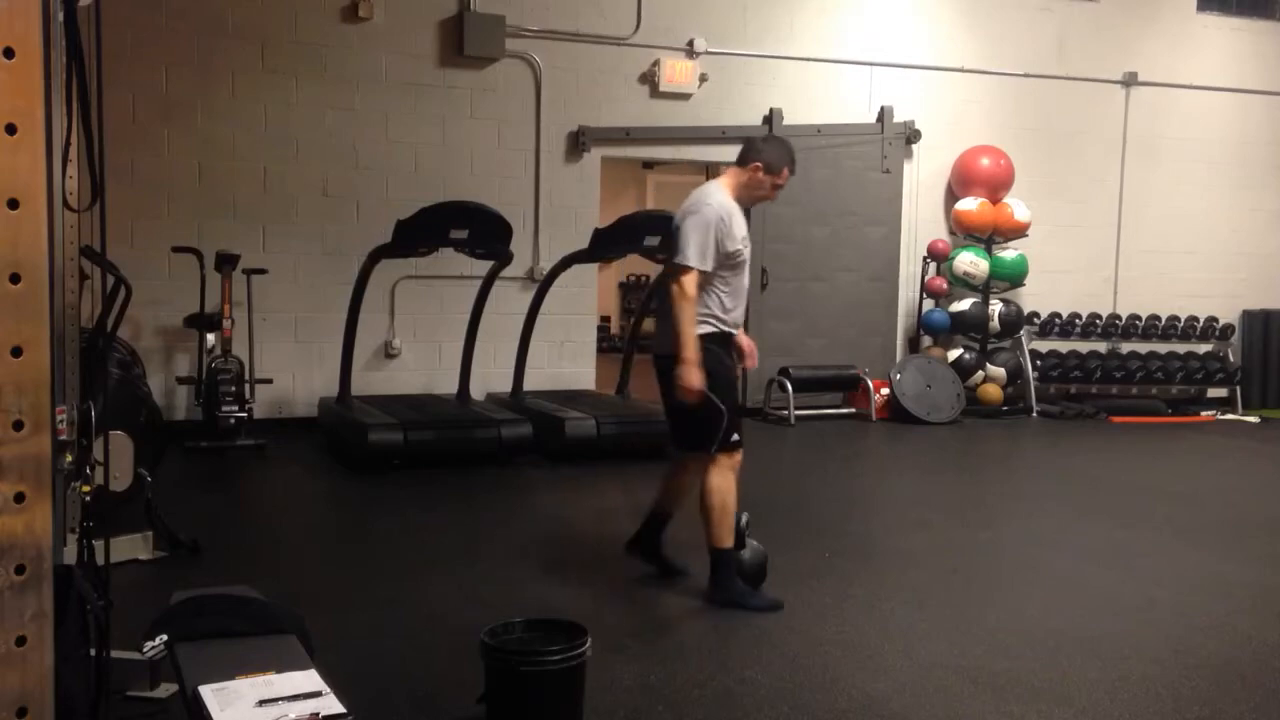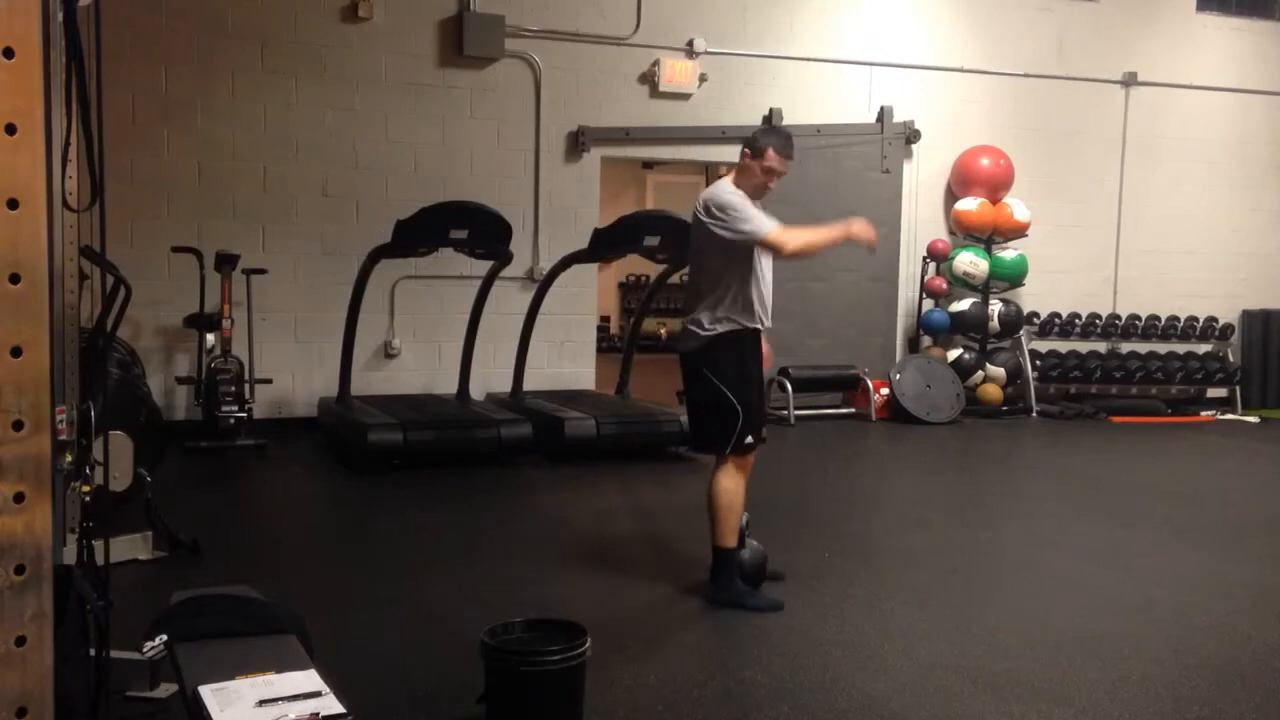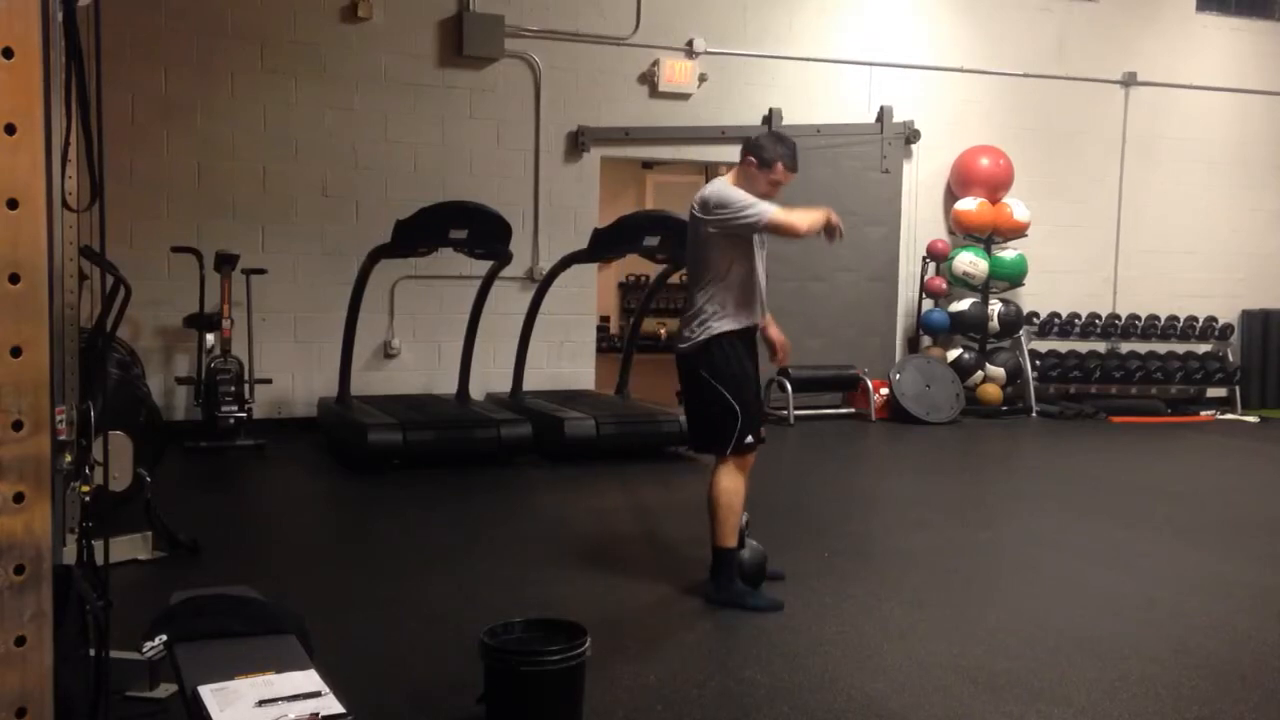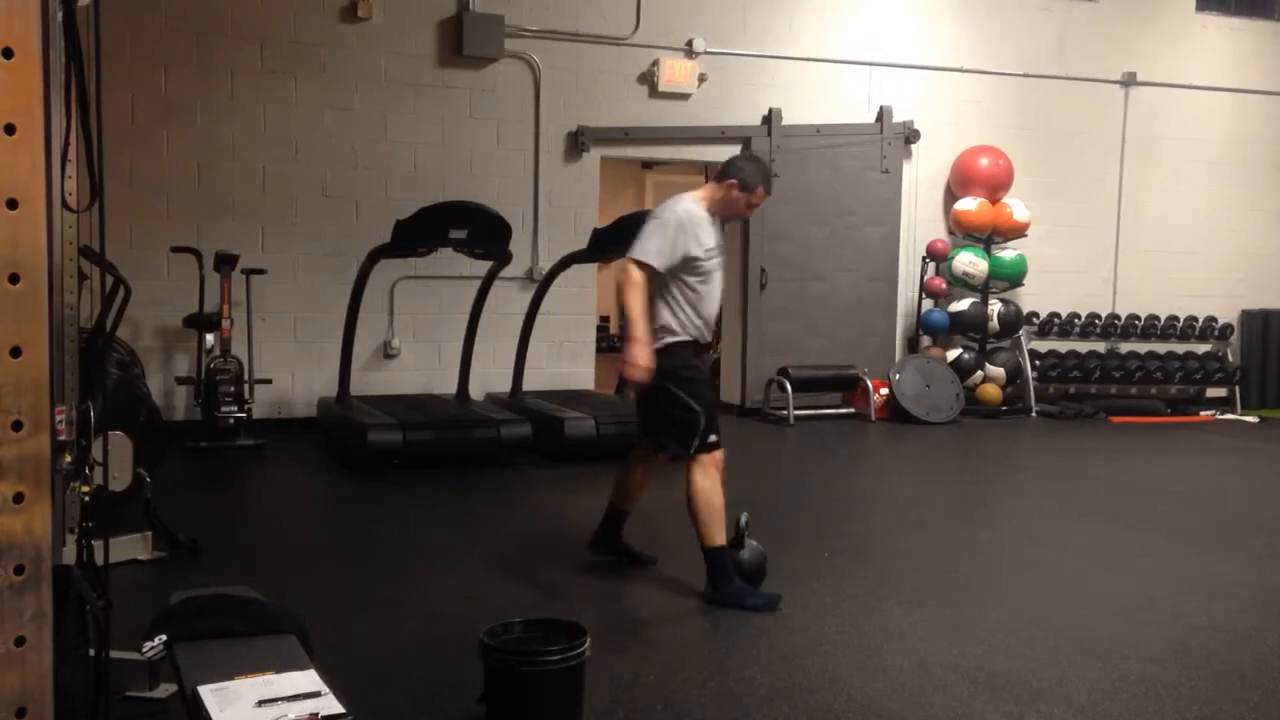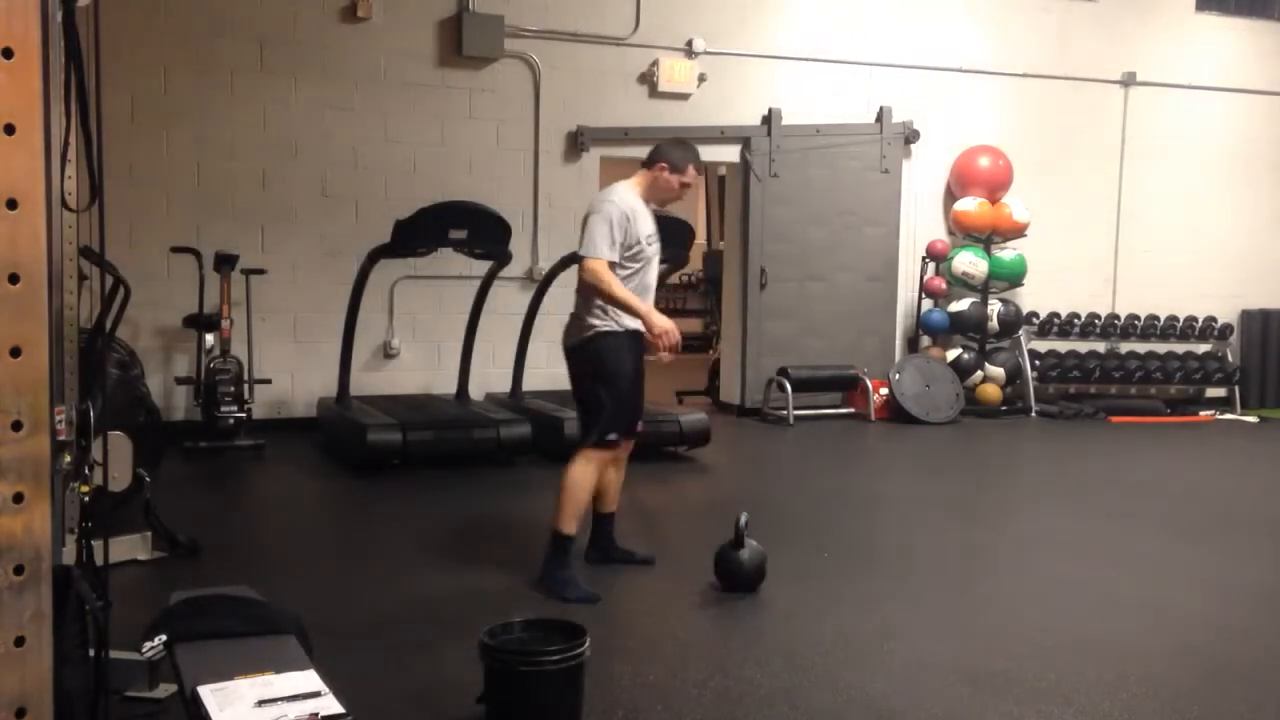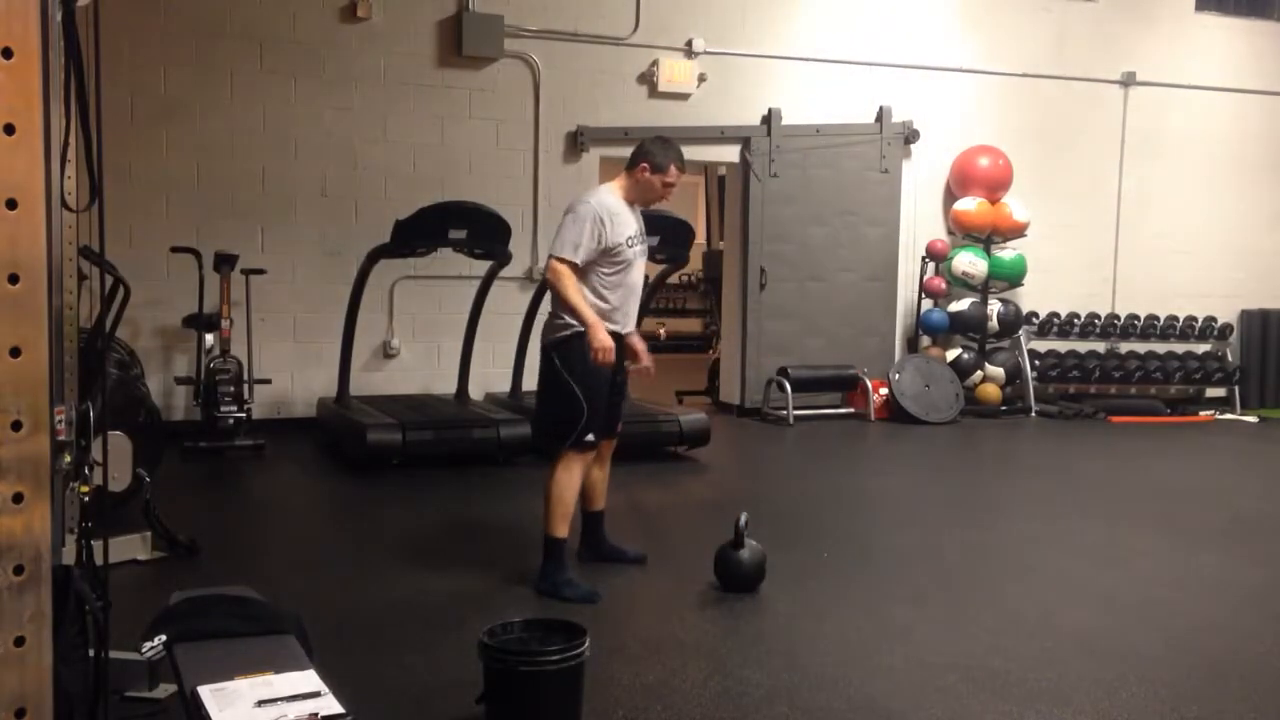
dt=0.5s
person 1, frame 1
left shoulder: (727, 206)
right shoulder: (710, 209)
right elbow: (684, 285)
left wrist: (737, 334)
right wrist: (689, 360)
left hip: (712, 343)
right hip: (698, 346)
left knee: (698, 451)
right knee: (725, 455)
left ankle: (649, 539)
right ankle: (724, 579)
person 1, frame 2
left shoulder: (744, 203)
right shoulder: (723, 200)
right elbow: (787, 243)
left wrist: (757, 336)
right wrist: (845, 230)
left hip: (736, 339)
right hip: (720, 344)
left knee: (740, 455)
right knee: (736, 457)
left ankle: (731, 558)
right ankle: (725, 580)
person 1, frame 3
left shoulder: (737, 199)
right shoulder: (722, 198)
right elbow: (797, 224)
left wrist: (767, 326)
right wrist: (826, 215)
left hip: (733, 339)
right hip: (716, 344)
left knee: (739, 454)
right knee: (736, 456)
left ankle: (733, 556)
right ankle: (724, 579)
person 1, frame 4
left shoulder: (708, 219)
right shoulder: (678, 216)
right elbow: (634, 272)
left wrist: (694, 348)
right wrist: (637, 341)
left hip: (682, 349)
right hip: (669, 351)
left knee: (656, 448)
right knee: (708, 455)
left ankle: (608, 536)
right ankle: (722, 579)
person 1, frame 5
left shoulder: (642, 208)
right shoulder: (615, 205)
right elbow: (594, 272)
left wrist: (647, 329)
right wrist: (650, 316)
left hip: (626, 339)
right hip: (601, 339)
left knee: (621, 443)
right knee: (597, 448)
left ankle: (603, 542)
right ankle: (556, 565)
person 1, frame 6
left shoulder: (631, 212)
right shoulder: (594, 208)
right elbow: (557, 270)
left wrist: (631, 337)
right wrist: (593, 327)
left hip: (611, 342)
right hip: (579, 343)
left knee: (603, 445)
right knee: (577, 451)
left ankle: (594, 540)
right ankle: (553, 568)
